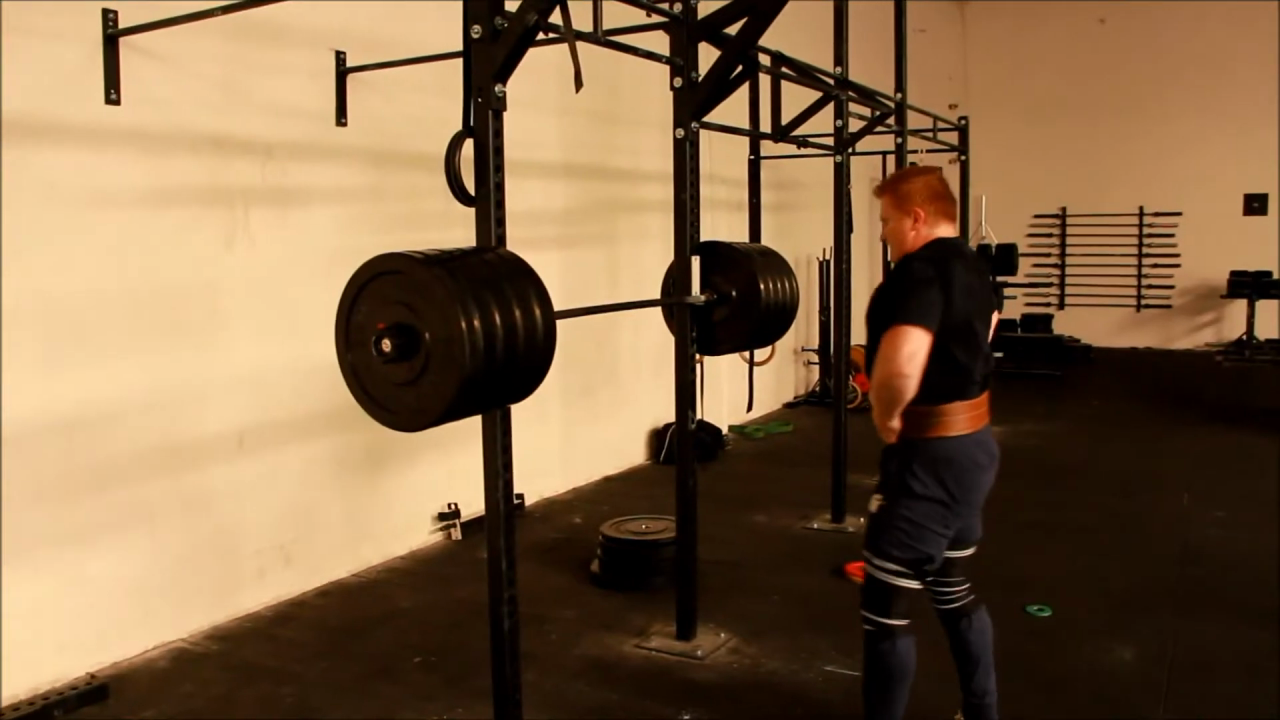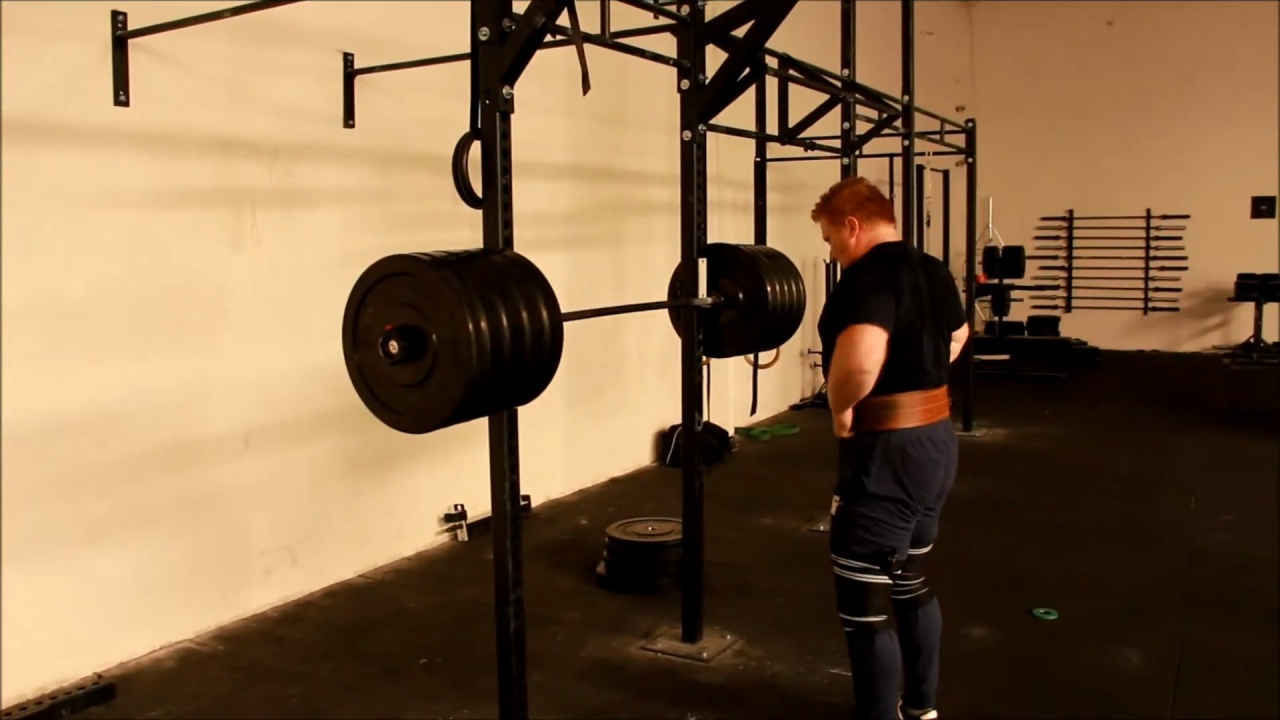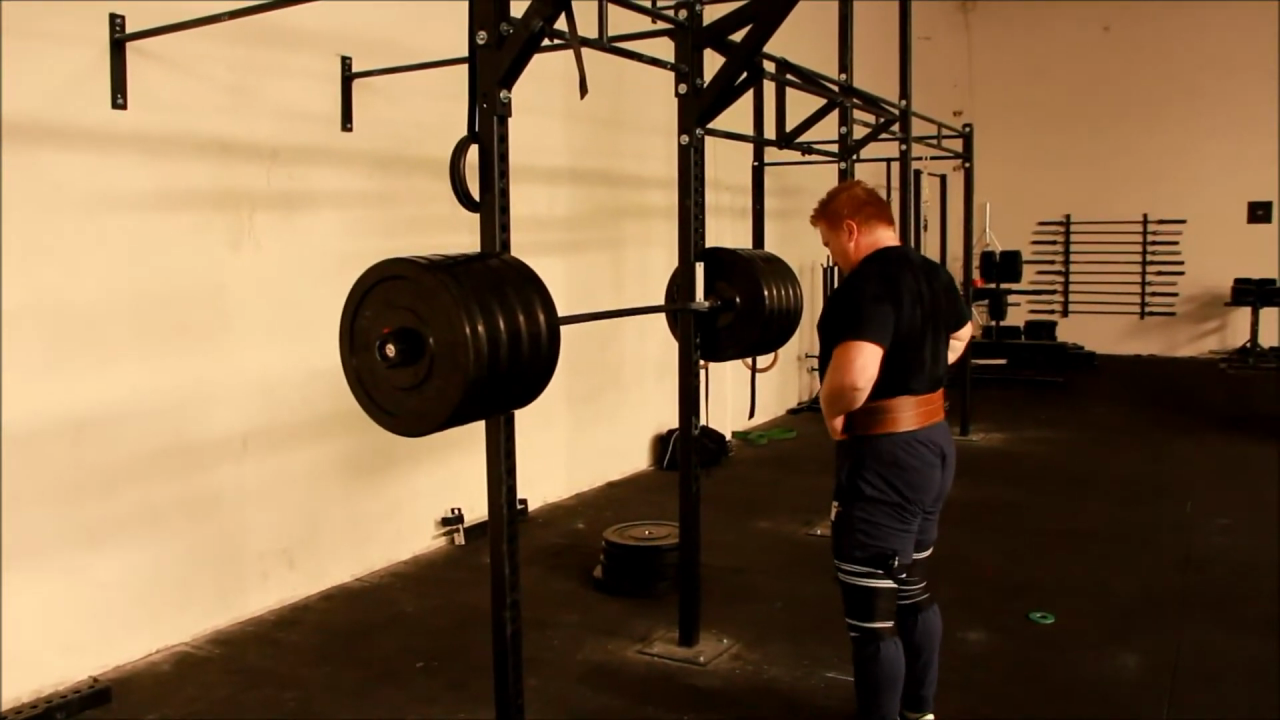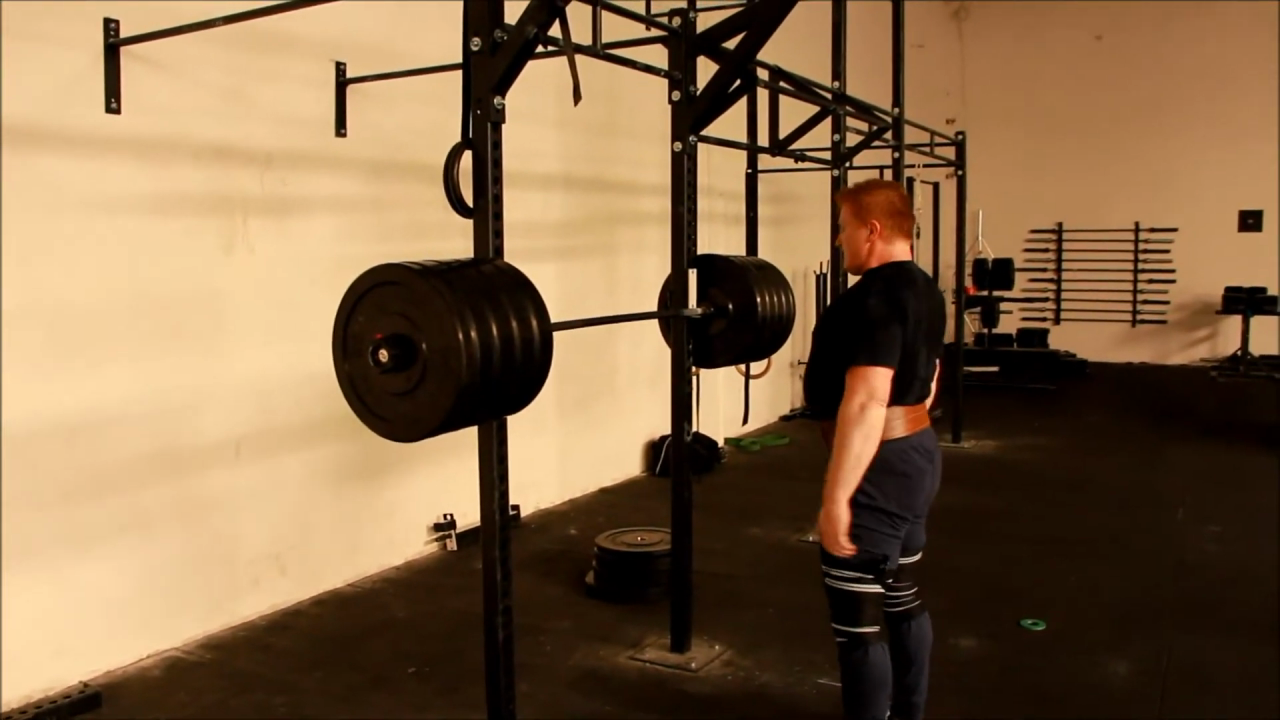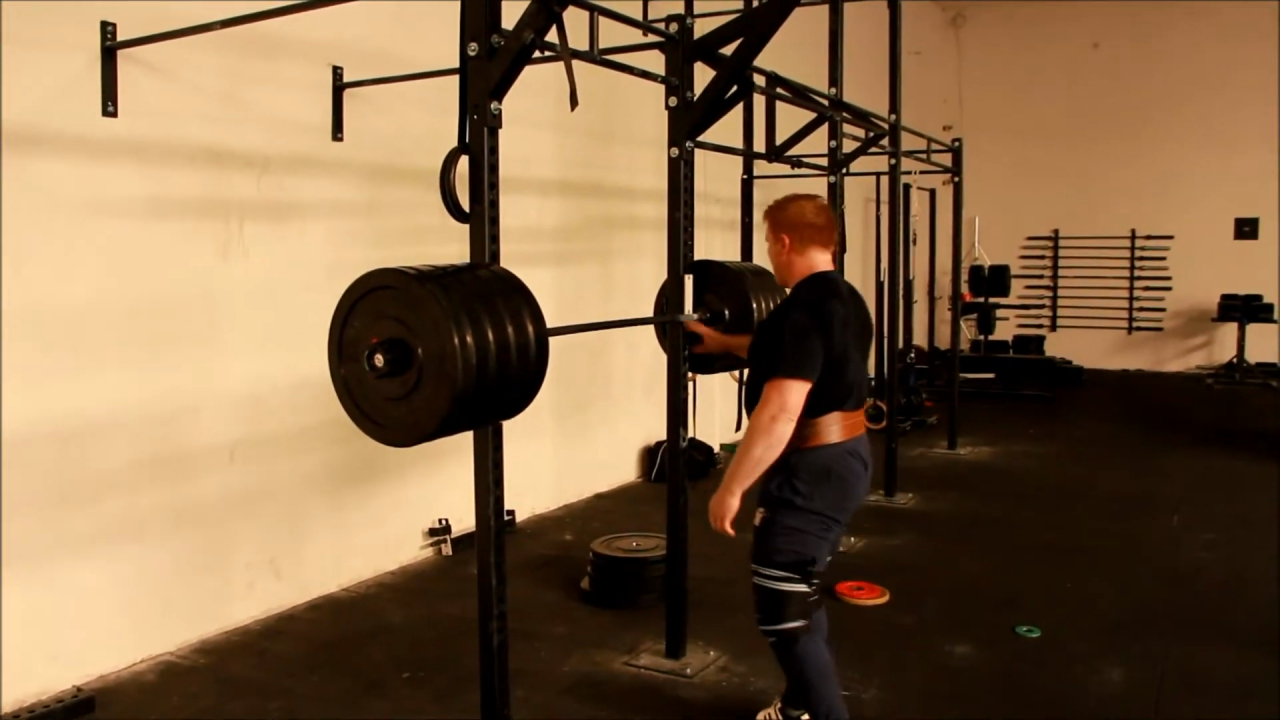
dt=1s
person 1, frame 1
left shoulder: (918, 271)
right shoulder: (969, 266)
left elbow: (901, 363)
left wrist: (885, 415)
left hip: (929, 457)
right hip: (970, 446)
left knee: (885, 606)
right knee: (951, 588)
person 1, frame 2
left shoulder: (869, 276)
right shoulder: (931, 269)
left elbow: (860, 360)
right elbow: (957, 335)
left wrist: (841, 408)
left hip: (887, 455)
right hip: (935, 443)
left knee: (863, 604)
right knee: (910, 581)
person 1, frame 3
left shoulder: (869, 283)
right shoulder: (932, 274)
left elbow: (852, 375)
right elbow: (959, 334)
left wrist: (831, 410)
left hip: (885, 458)
right hip: (932, 445)
left knee: (870, 609)
right knee: (912, 588)
person 1, frame 4
left shoulder: (873, 297)
right shoulder: (922, 289)
left elbow: (865, 402)
left wrist: (836, 496)
left hip: (876, 468)
right hip: (916, 453)
left knee: (857, 618)
right knee: (902, 595)
person 1, frame 5
left shoulder: (804, 310)
right shoulder: (844, 299)
left elbow: (779, 413)
left wrist: (731, 488)
right wrist: (726, 342)
left hip: (813, 470)
right hip: (846, 457)
left knee: (783, 613)
right knee: (801, 594)
